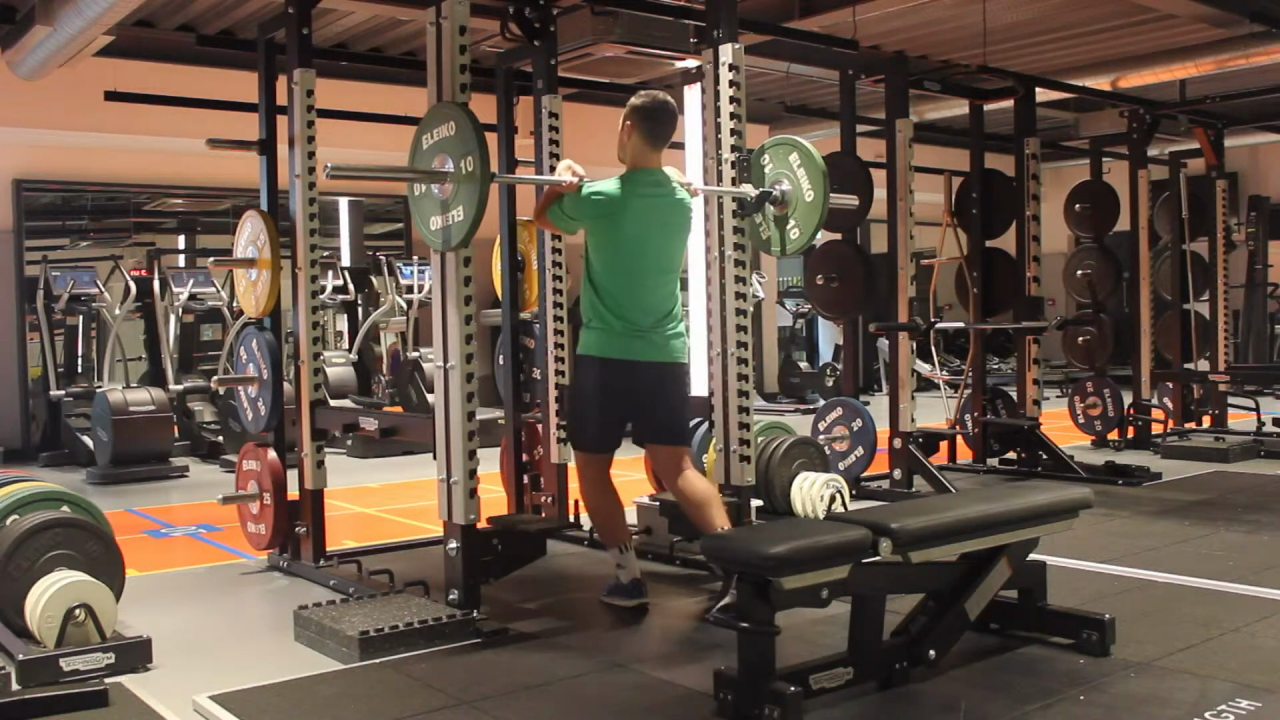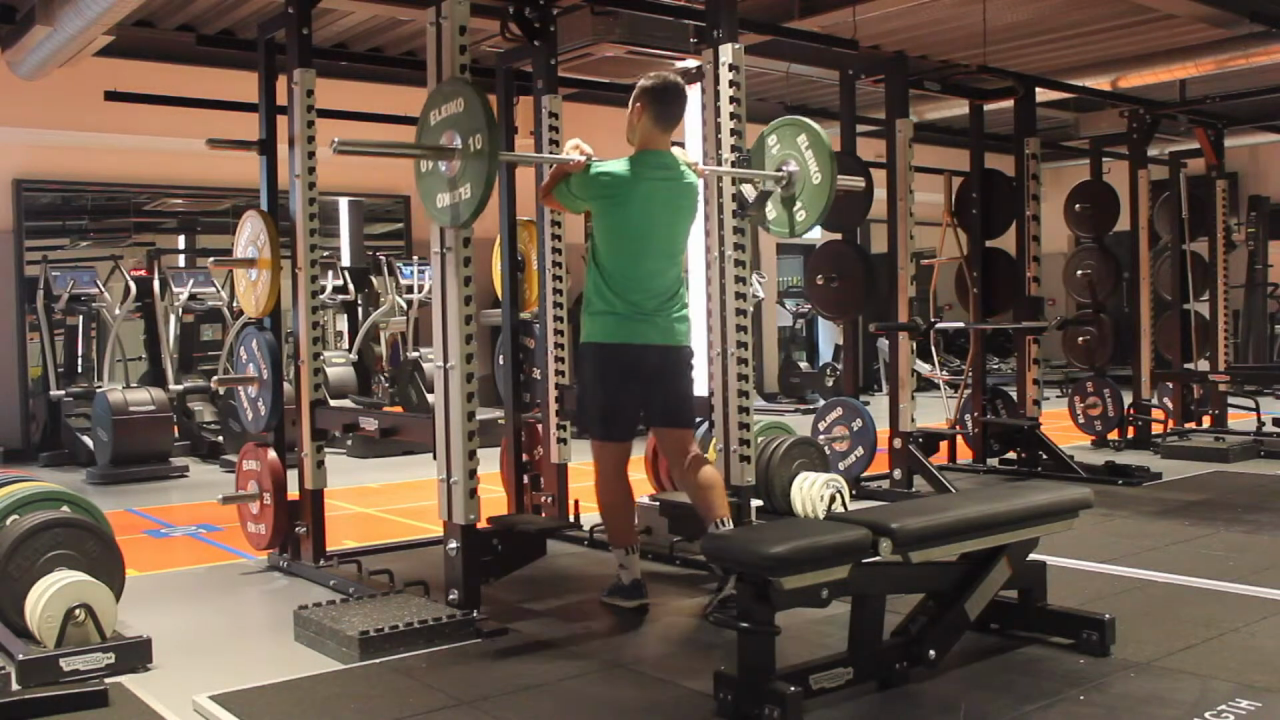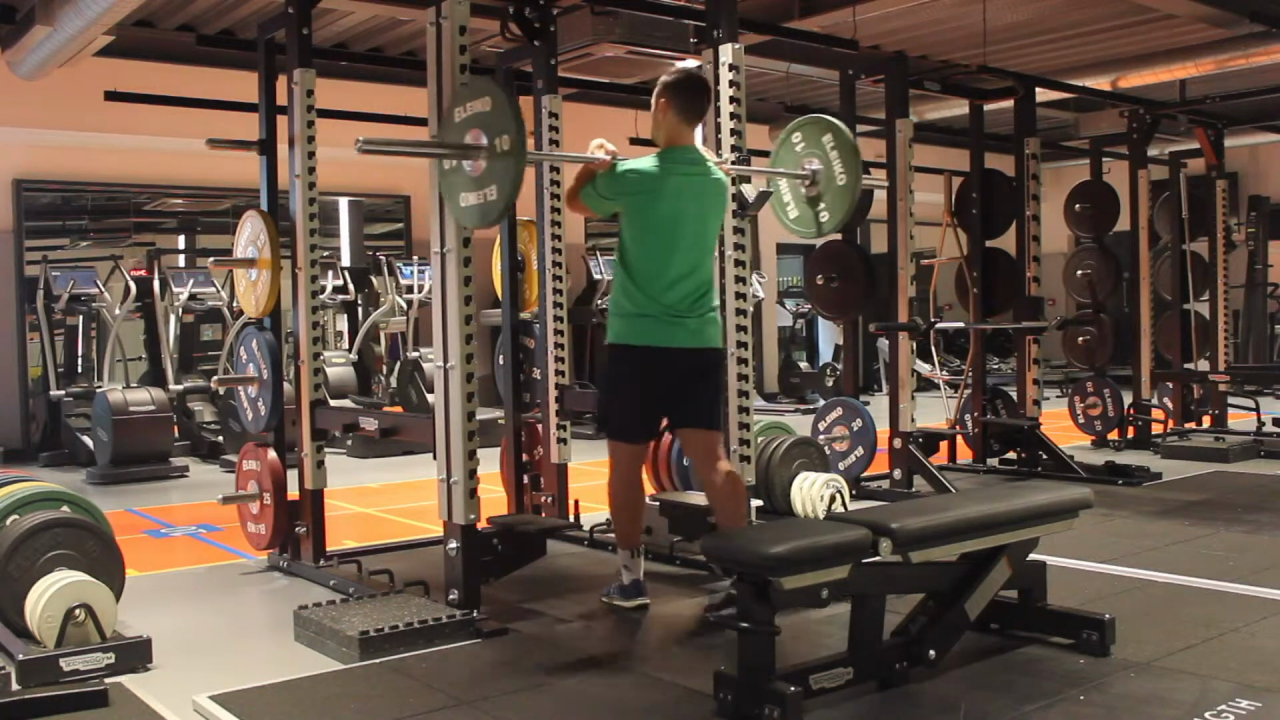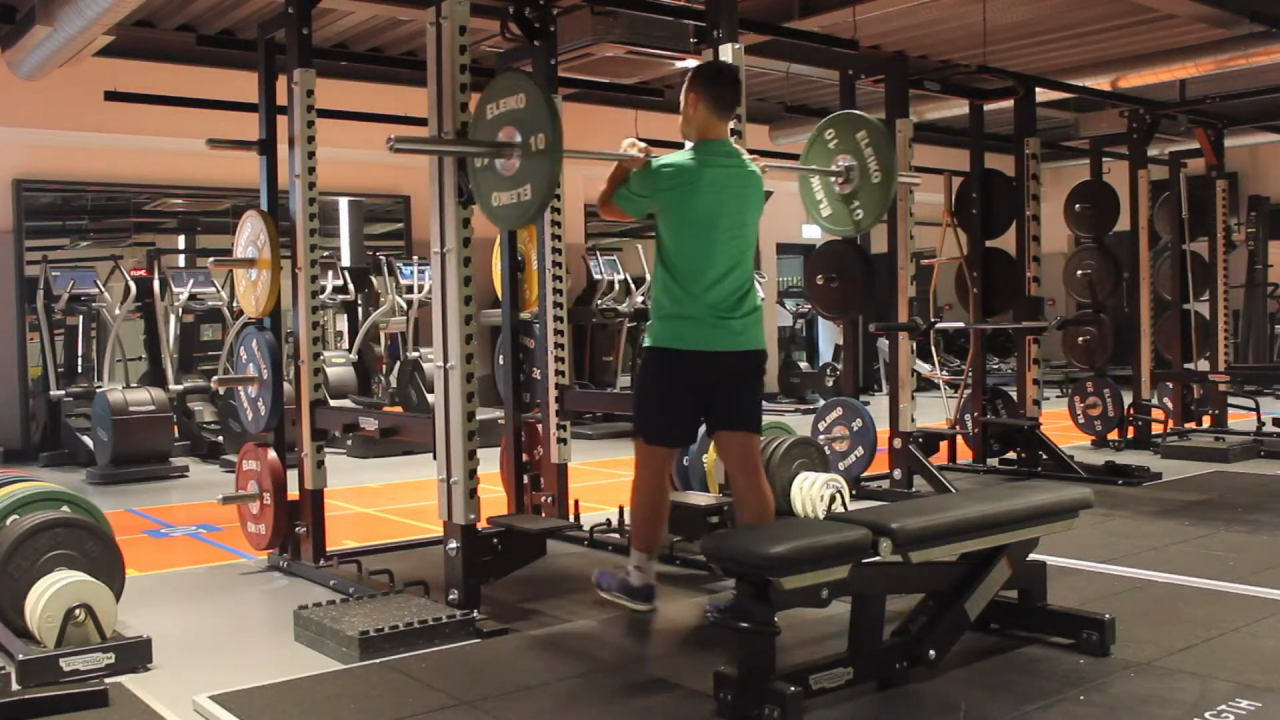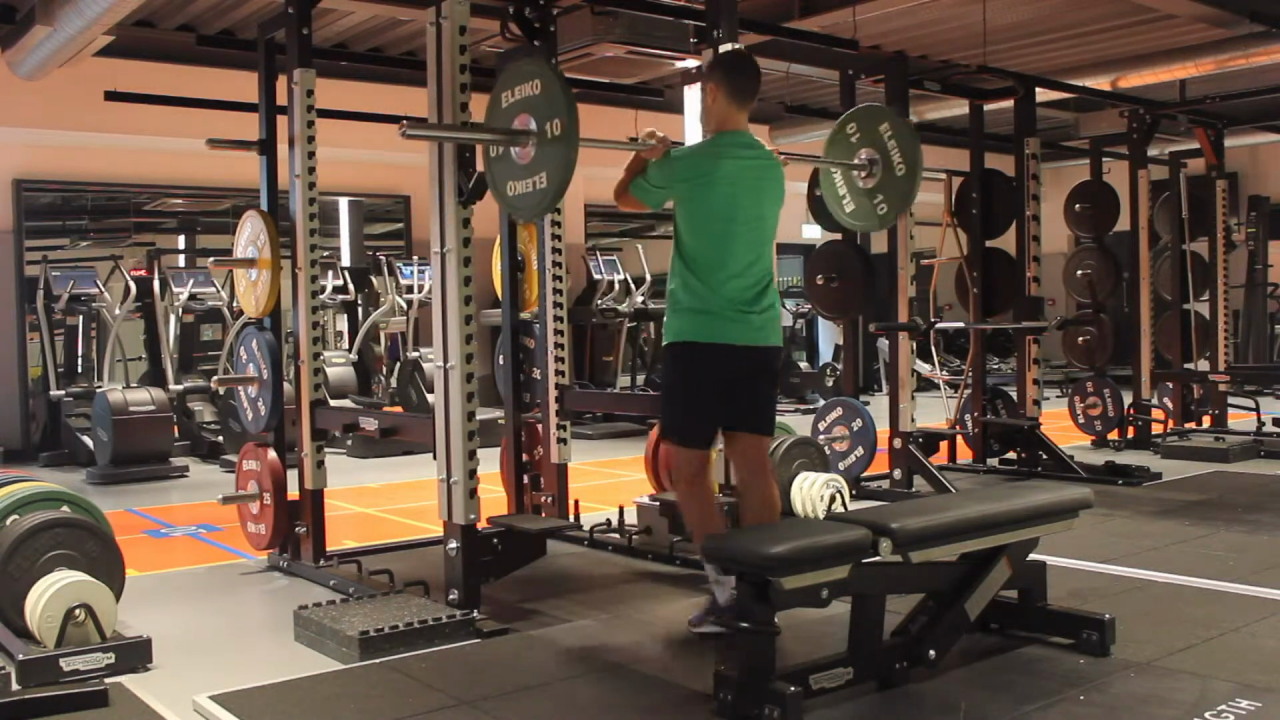
dt=0.3s
person 1, frame 1
left shoulder: (599, 199)
right shoulder: (681, 201)
left elbow: (545, 219)
left wrist: (561, 183)
right wrist: (676, 179)
left hip: (605, 357)
right hip: (667, 355)
left knee: (593, 469)
right knee: (677, 468)
left ankle: (629, 577)
person 1, frame 2
left shoulder: (607, 179)
right shoulder: (688, 182)
left elbow: (550, 196)
left wrist: (569, 161)
right wrist: (681, 161)
left hip: (612, 341)
right hip: (670, 339)
left knee: (611, 463)
right knee: (685, 454)
left ankle: (630, 578)
person 1, frame 3
left shoulder: (633, 176)
right shoulder: (717, 181)
left elbow: (576, 202)
left wrist: (594, 165)
left hip: (639, 342)
right hip: (701, 342)
left knee: (627, 464)
right knee: (712, 459)
left ankle: (631, 579)
person 1, frame 4
left shoulder: (668, 172)
right shoulder: (752, 176)
left elbow: (609, 207)
left wrist: (628, 163)
left hip: (678, 344)
right hip: (742, 343)
left knee: (653, 465)
right knee: (745, 466)
left ankle: (638, 580)
person 1, frame 5
left shoulder: (687, 163)
right shoulder: (772, 167)
left elbow: (625, 197)
left wrist: (647, 153)
left hip: (700, 336)
right hip: (762, 338)
left knee: (688, 465)
right knee: (754, 465)
left ankle: (728, 590)
